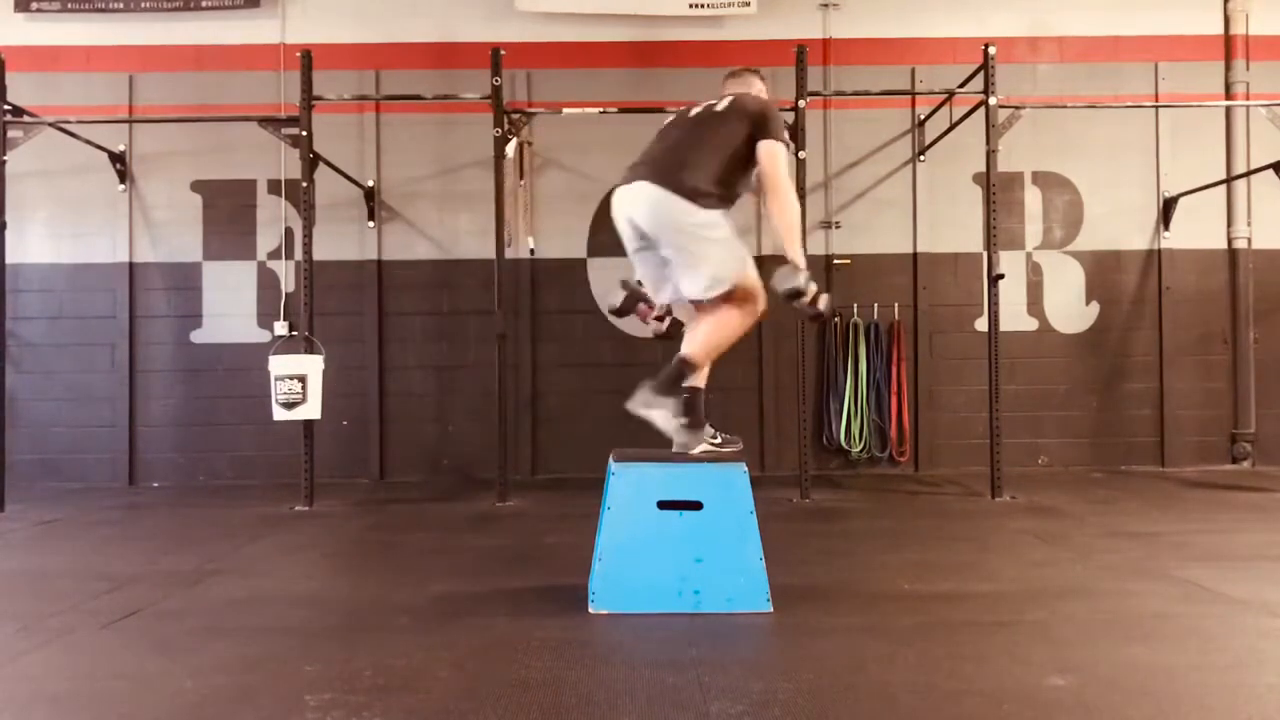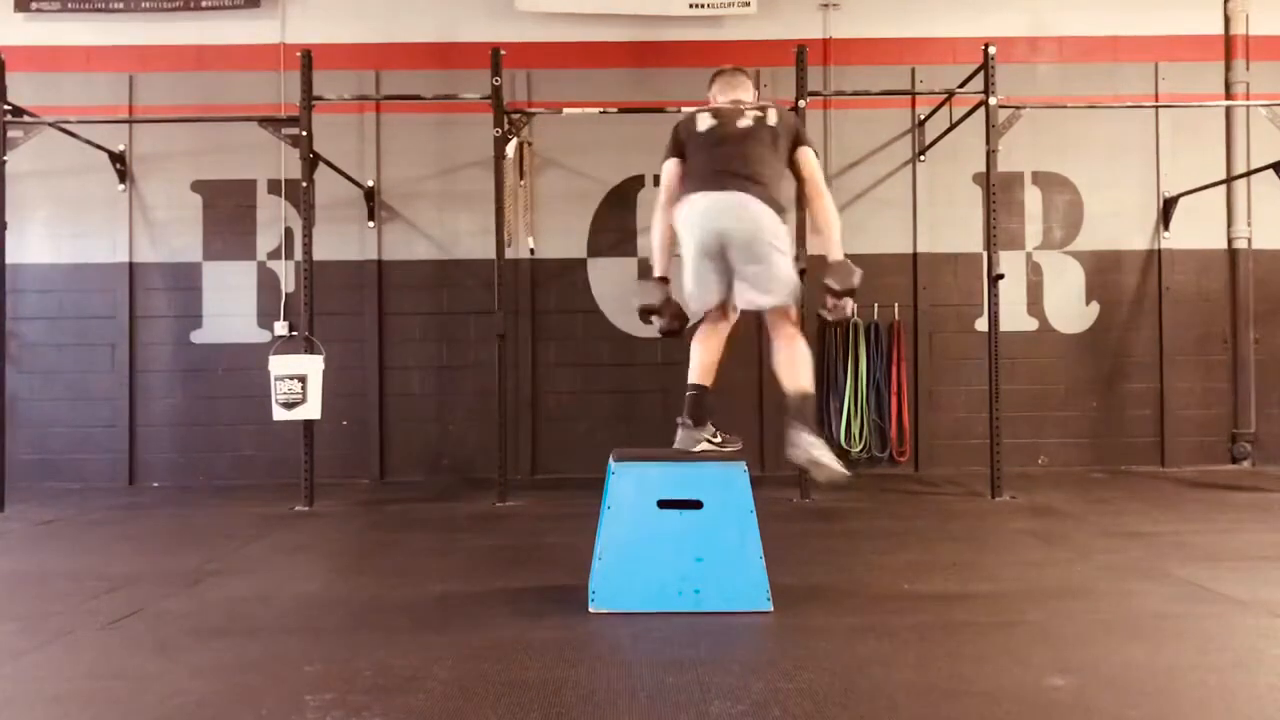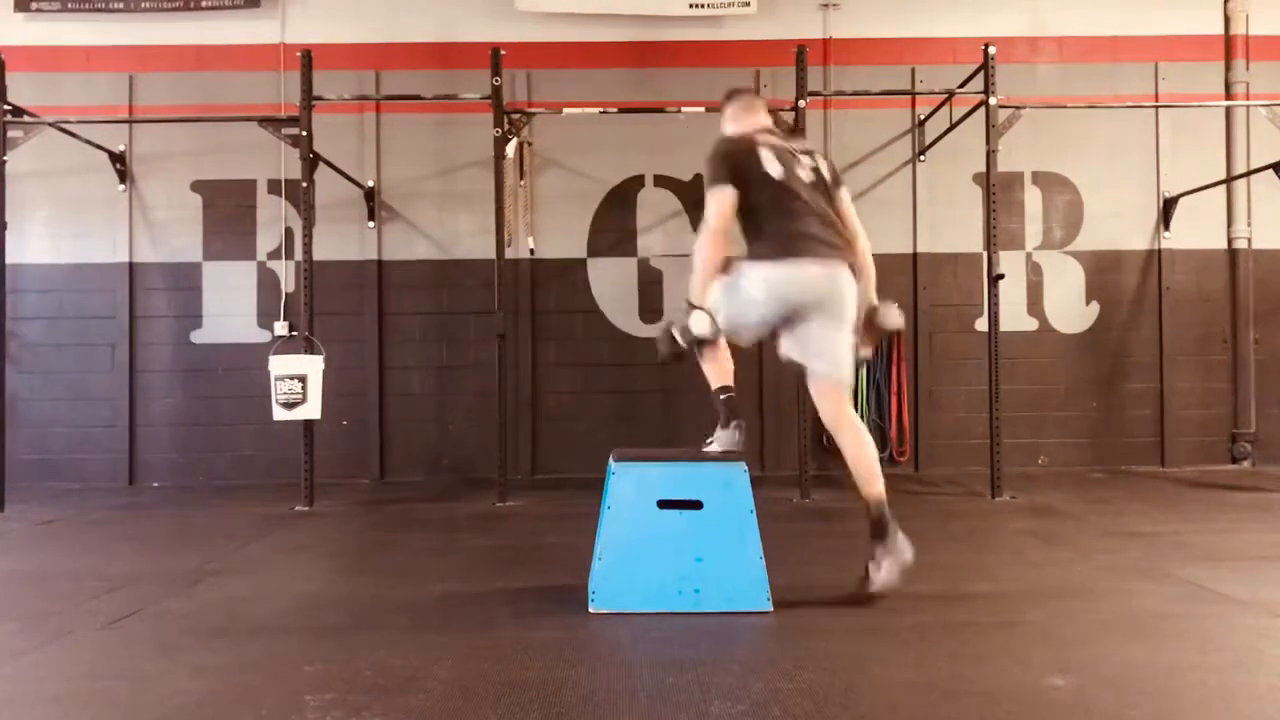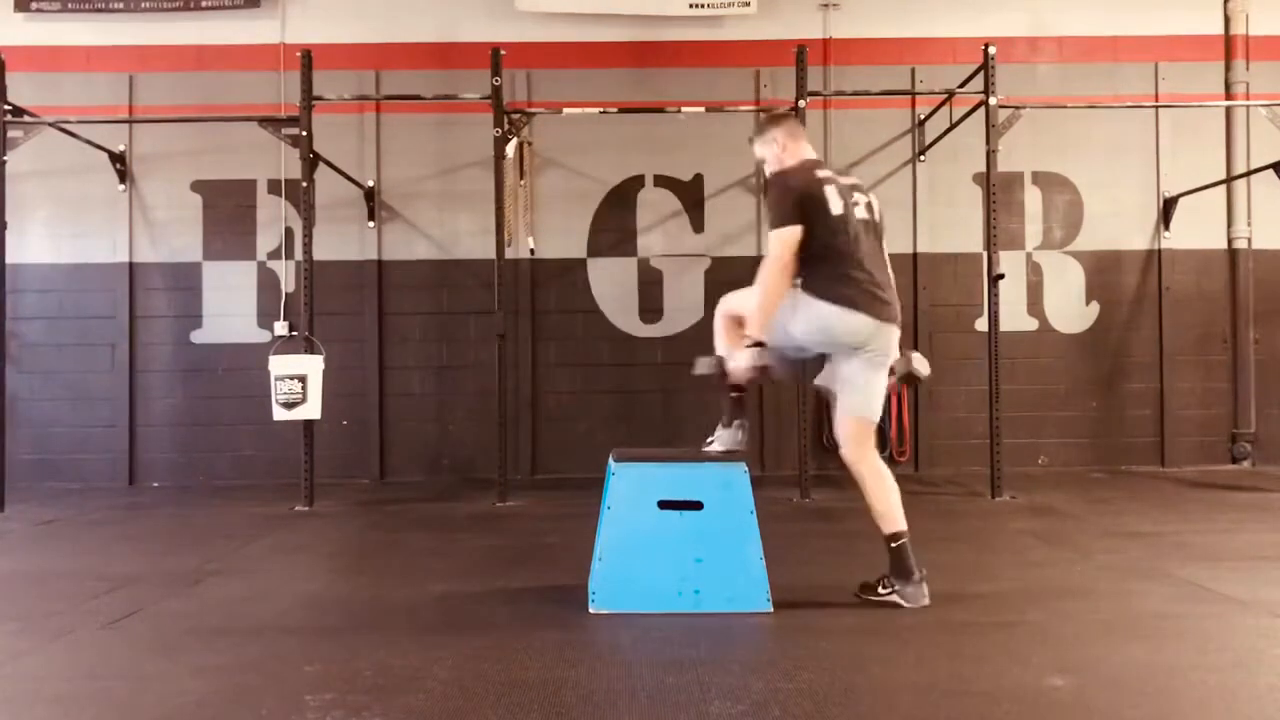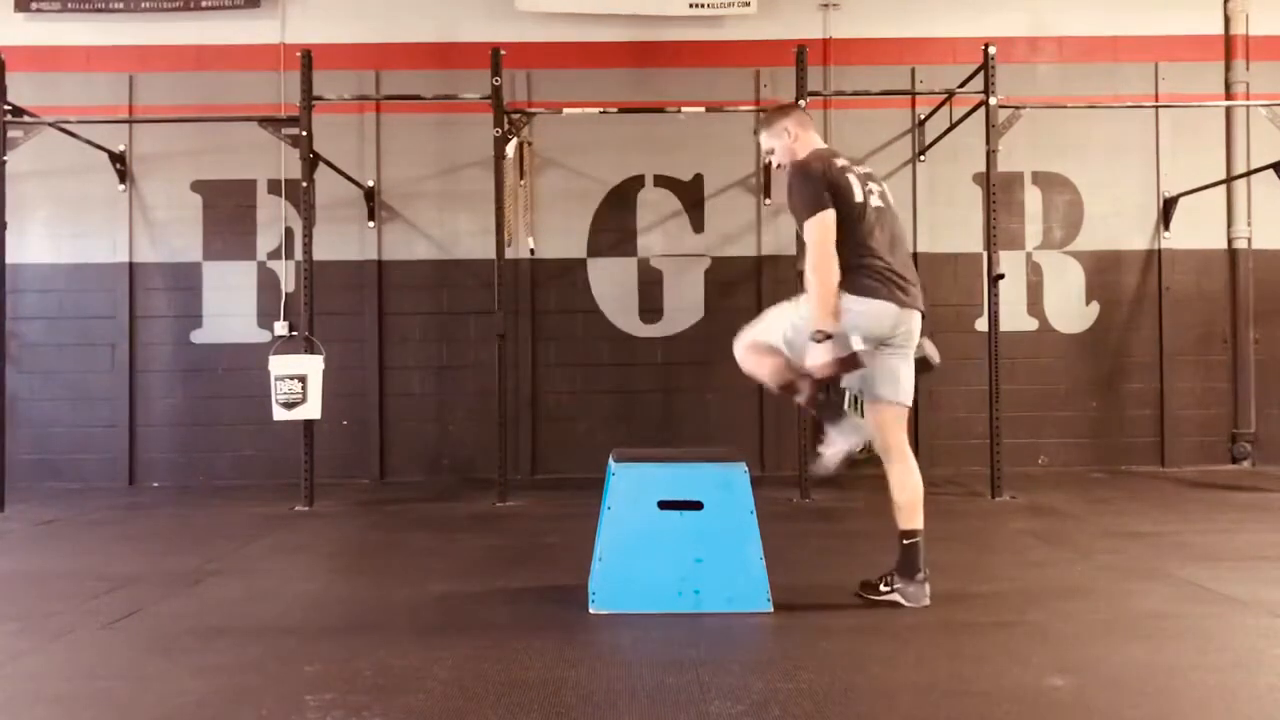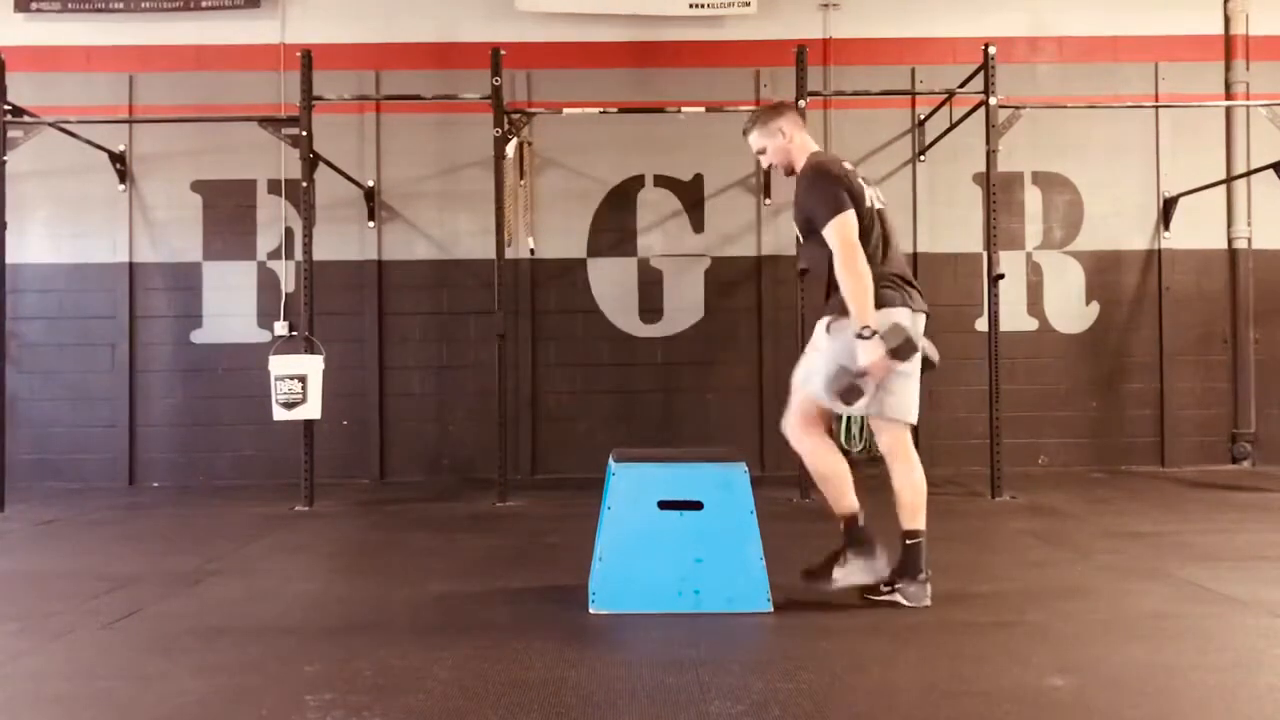
dt=0.2s
person 1, frame 1
left shoulder: (692, 116)
right shoulder: (761, 110)
right elbow: (777, 189)
left wrist: (646, 279)
right wrist: (798, 266)
left hip: (630, 198)
right hip: (678, 203)
left knee: (711, 310)
right knee: (748, 300)
left ankle: (692, 424)
right ankle: (661, 390)
person 1, frame 2
left shoulder: (691, 122)
right shoulder: (781, 117)
left elbow: (665, 198)
right elbow: (817, 190)
left wrist: (658, 278)
right wrist: (836, 262)
left hip: (697, 208)
right hip: (754, 212)
left knee: (717, 317)
right knee: (784, 326)
left ankle: (694, 422)
right ankle: (803, 431)
person 1, frame 3
left shoulder: (729, 150)
right shoulder: (814, 156)
left elbow: (715, 230)
right elbow: (855, 233)
left wrist: (696, 308)
right wrist: (871, 302)
left hip: (777, 273)
right hip: (833, 278)
left knee: (709, 327)
right knee: (839, 414)
left ankle: (727, 420)
right ankle: (887, 539)
person 1, frame 4
left shoulder: (788, 183)
right shoulder: (858, 190)
left elbow: (779, 266)
left wrist: (751, 345)
right wrist: (895, 350)
left hip: (828, 309)
right hip: (879, 323)
left knee: (729, 309)
right knee: (860, 453)
left ankle: (733, 424)
right ankle: (907, 575)
person 1, frame 5
left shoulder: (808, 173)
right shoulder: (864, 175)
left elbow: (823, 255)
left wrist: (820, 337)
left hip: (857, 303)
right hip: (904, 309)
left knee: (749, 348)
right knee: (894, 443)
left ankle: (836, 420)
right ankle: (912, 574)
person 1, frame 6
left shoulder: (817, 178)
right shoulder: (844, 174)
left elbow: (849, 258)
left wrist: (864, 334)
left hip: (868, 315)
right hip: (903, 312)
left knee: (802, 428)
right knee: (896, 443)
left ankle: (860, 550)
right ankle: (911, 573)
